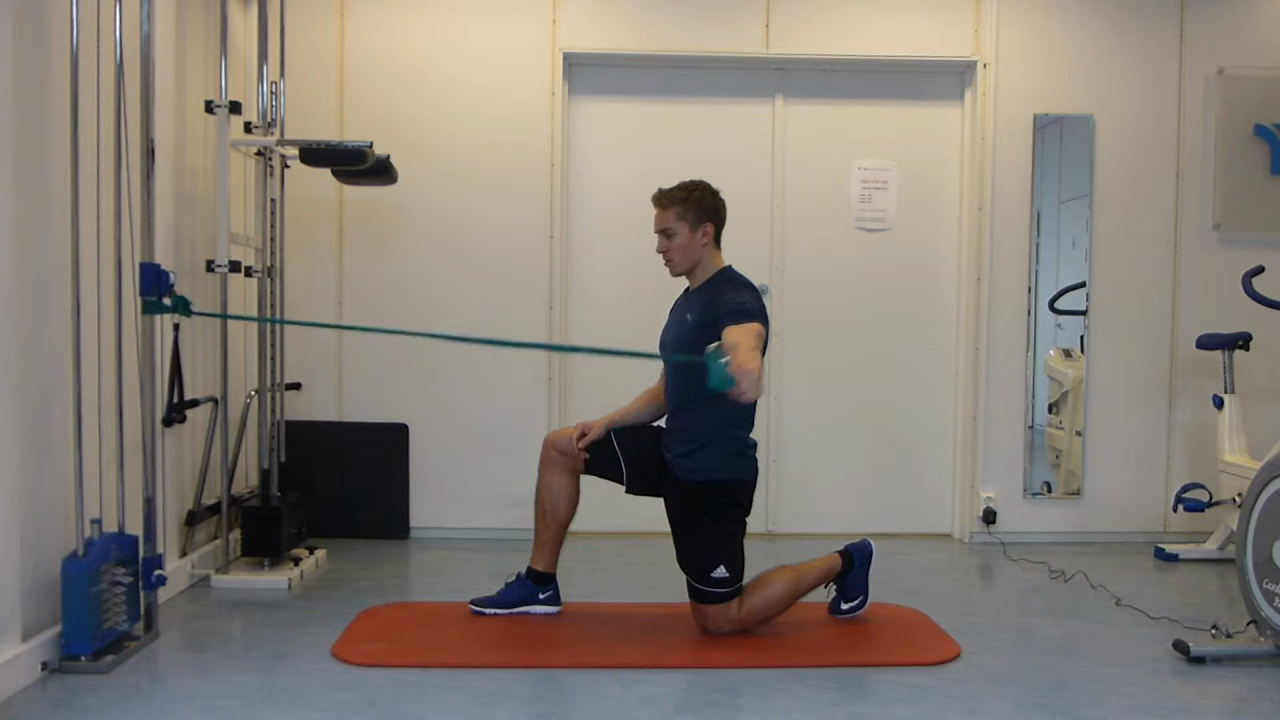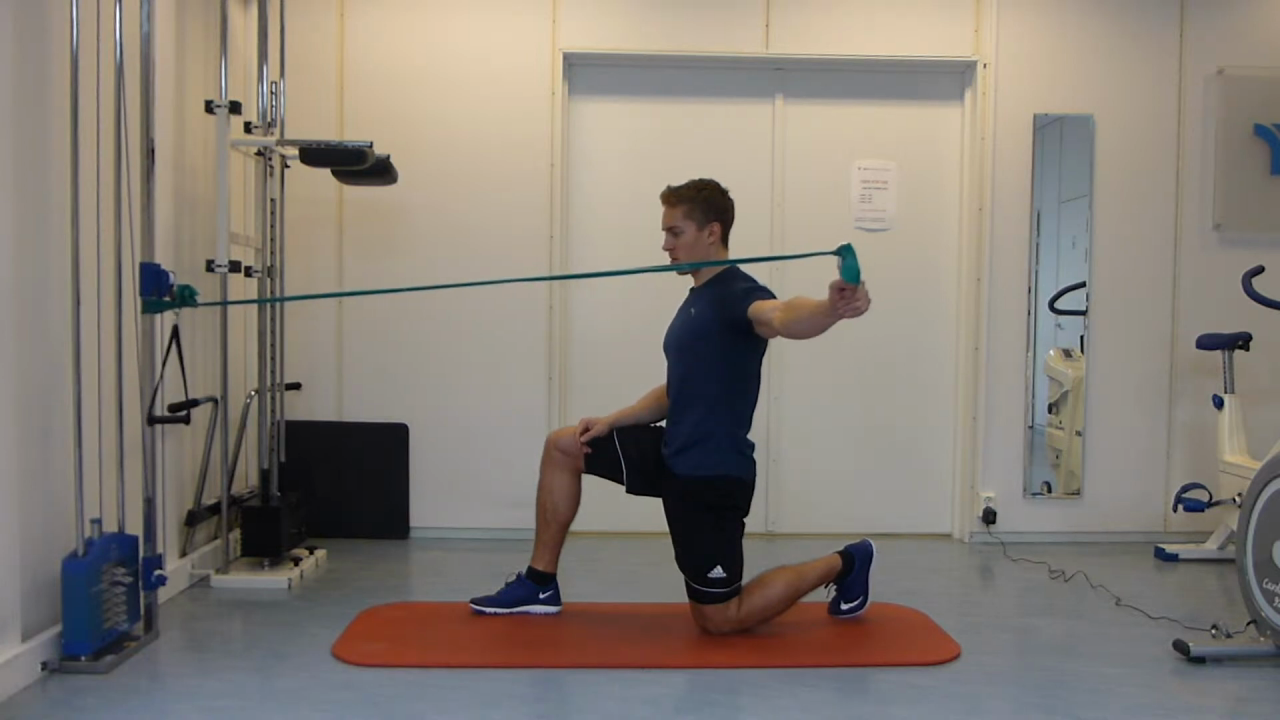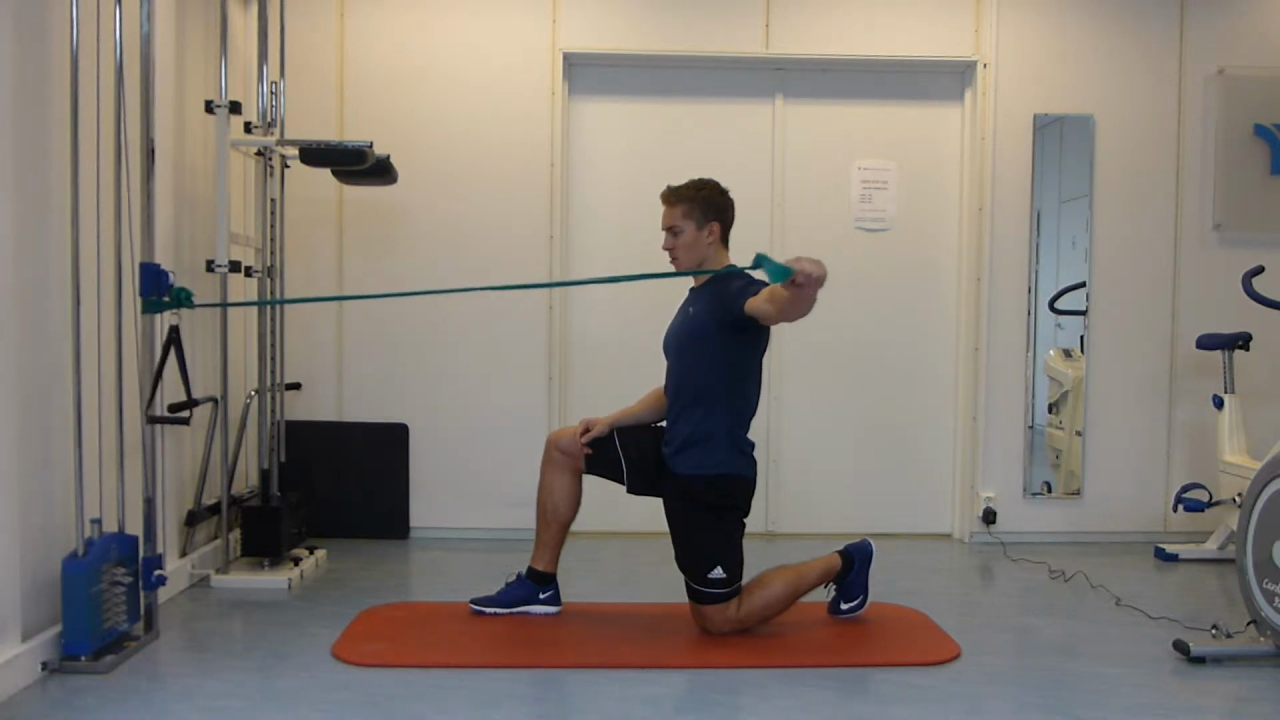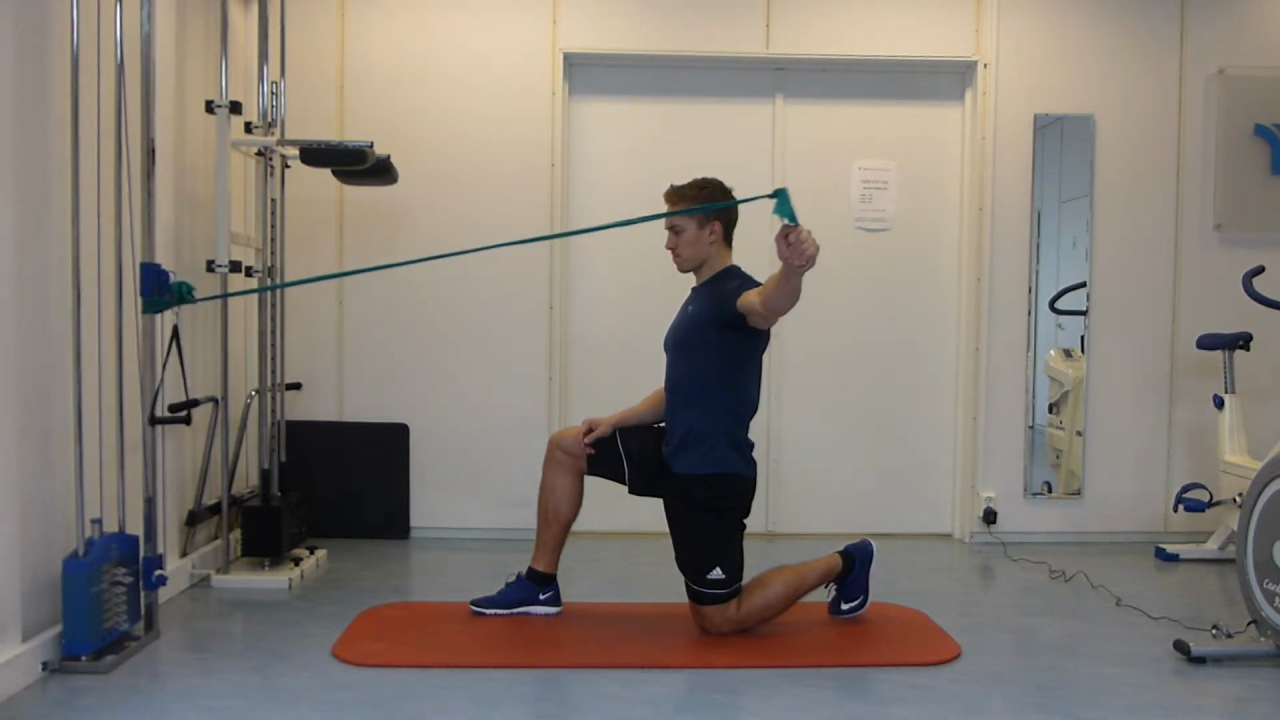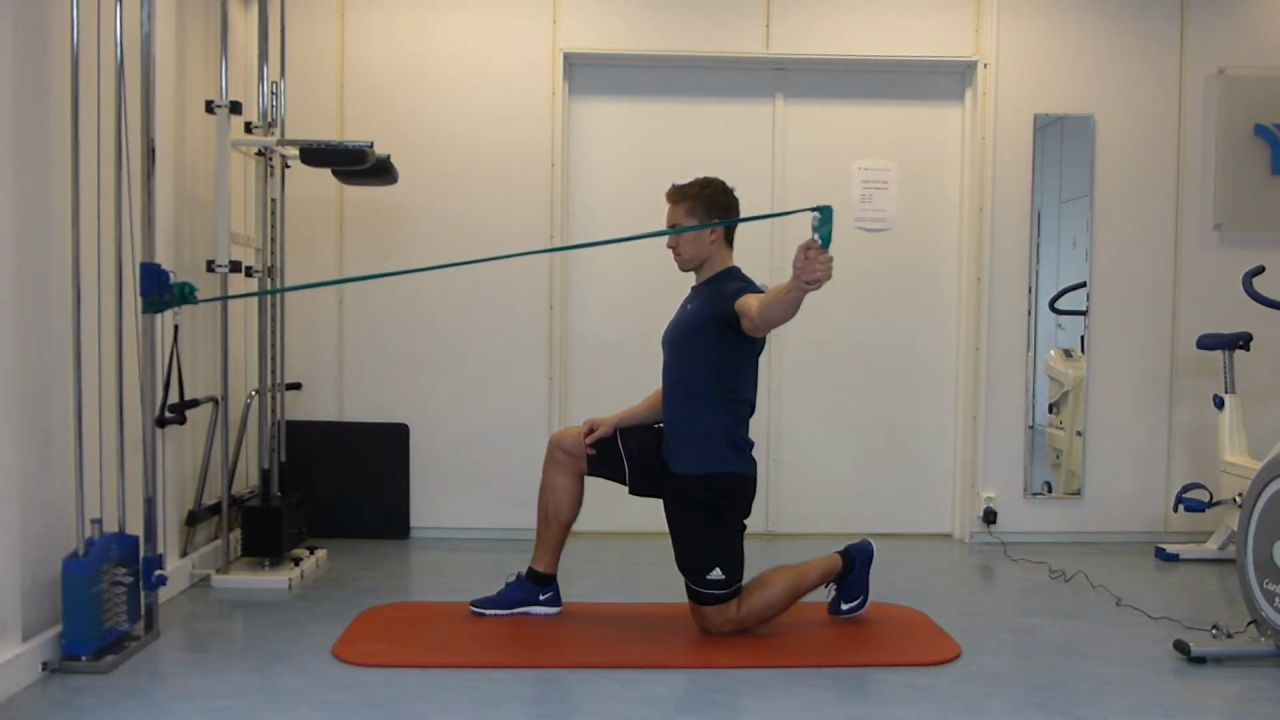
dt=1s
person 1, frame 1
left shoulder: (734, 297)
right shoulder: (687, 301)
left elbow: (745, 347)
left wrist: (744, 374)
right wrist: (608, 422)
left hip: (715, 476)
right hip: (673, 456)
left knee: (718, 619)
right knee: (560, 448)
left ankle: (842, 563)
right ankle: (539, 583)
person 1, frame 2
left shoulder: (737, 294)
right shoulder: (697, 300)
left elbow: (782, 318)
left wrist: (832, 308)
right wrist: (612, 421)
left hip: (712, 475)
right hip: (673, 455)
left knee: (719, 619)
right knee: (563, 447)
left ankle: (843, 565)
right ankle: (539, 584)
person 1, frame 3
left shoulder: (736, 292)
right shoulder: (698, 300)
left elbow: (776, 306)
left wrist: (803, 288)
right wrist: (612, 420)
left hip: (713, 475)
right hip: (674, 455)
left knee: (718, 619)
right knee: (563, 447)
left ankle: (842, 563)
right ankle: (539, 584)
person 1, frame 4
left shoulder: (735, 293)
right shoulder: (701, 298)
left elbow: (769, 305)
left wrist: (793, 268)
right wrist: (617, 420)
left hip: (713, 475)
right hip: (676, 455)
left knee: (717, 619)
right knee: (566, 448)
left ankle: (842, 564)
right ankle: (539, 584)
person 1, frame 5
left shoulder: (733, 294)
right shoulder: (700, 297)
left elbow: (763, 313)
left wrist: (799, 284)
right wrist: (618, 421)
left hip: (714, 475)
right hip: (676, 455)
left knee: (718, 619)
right knee: (566, 448)
left ankle: (842, 564)
right ankle: (539, 584)
